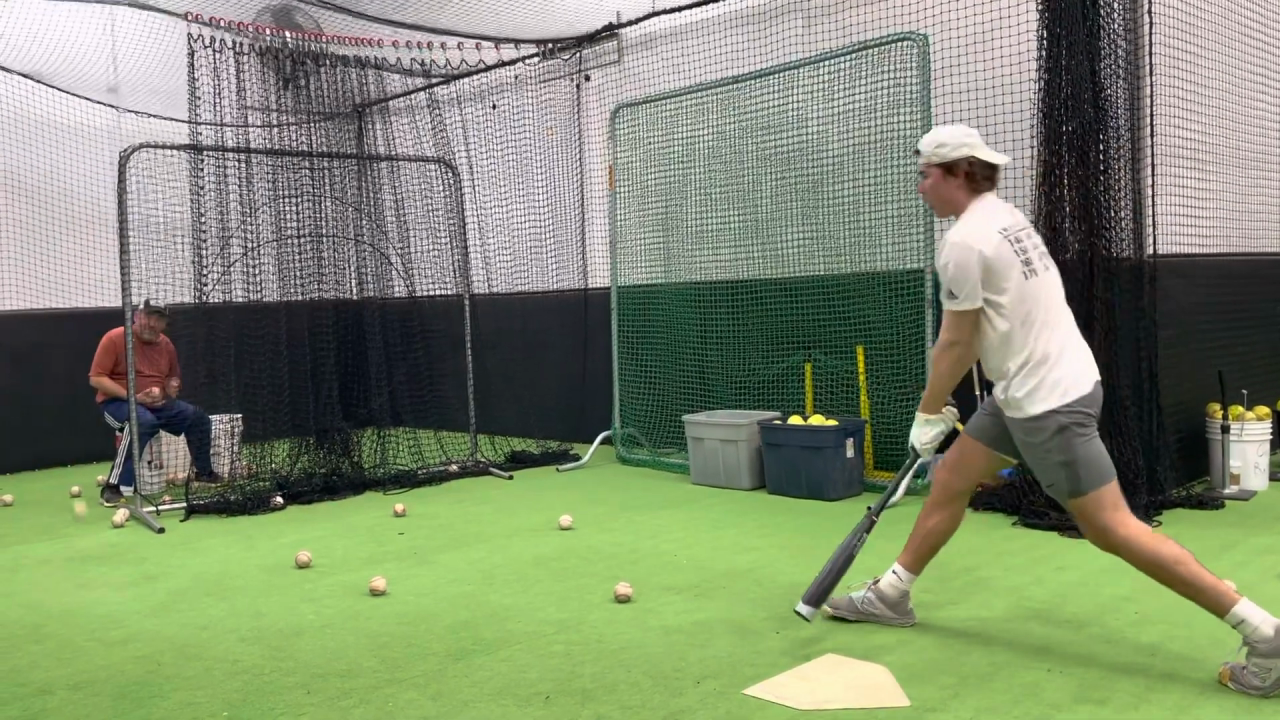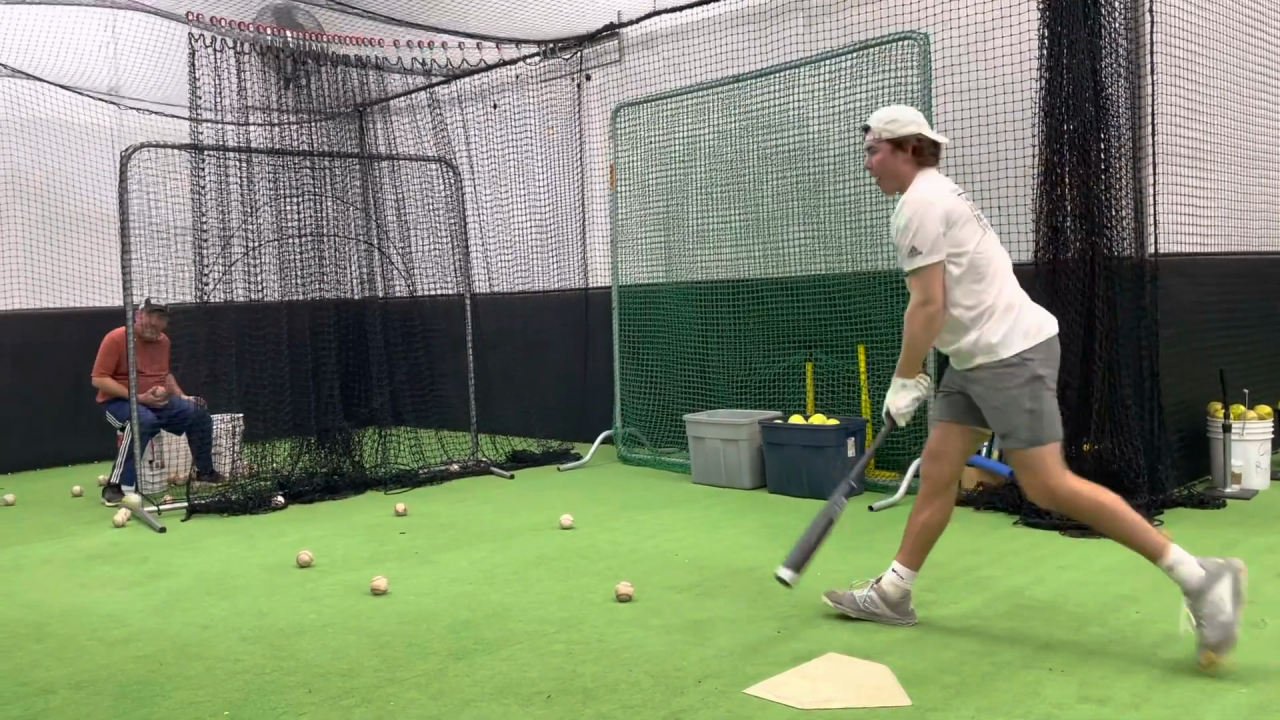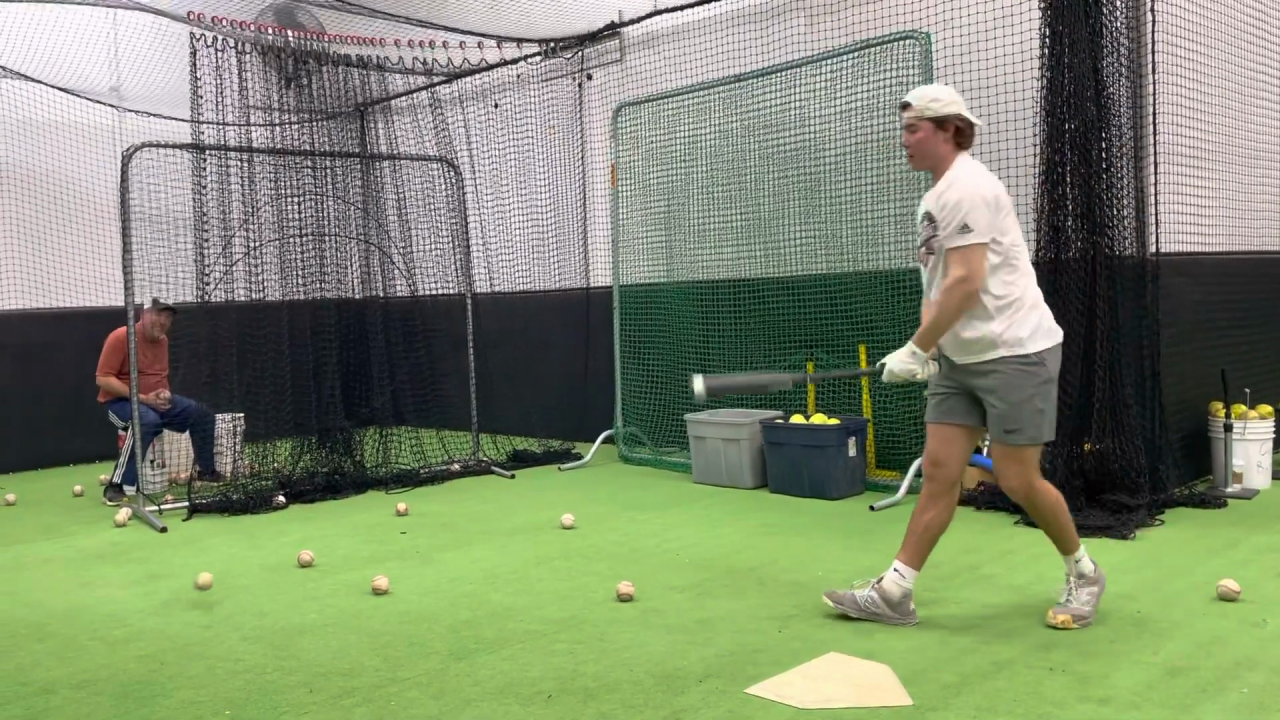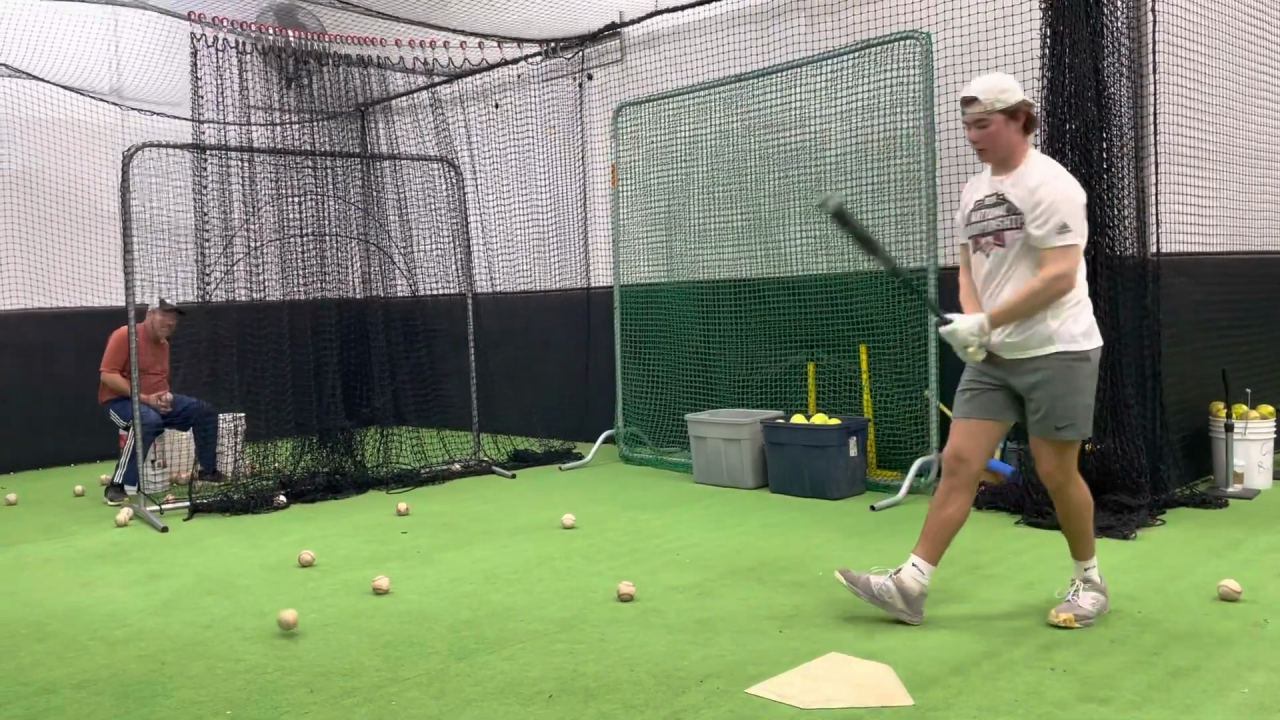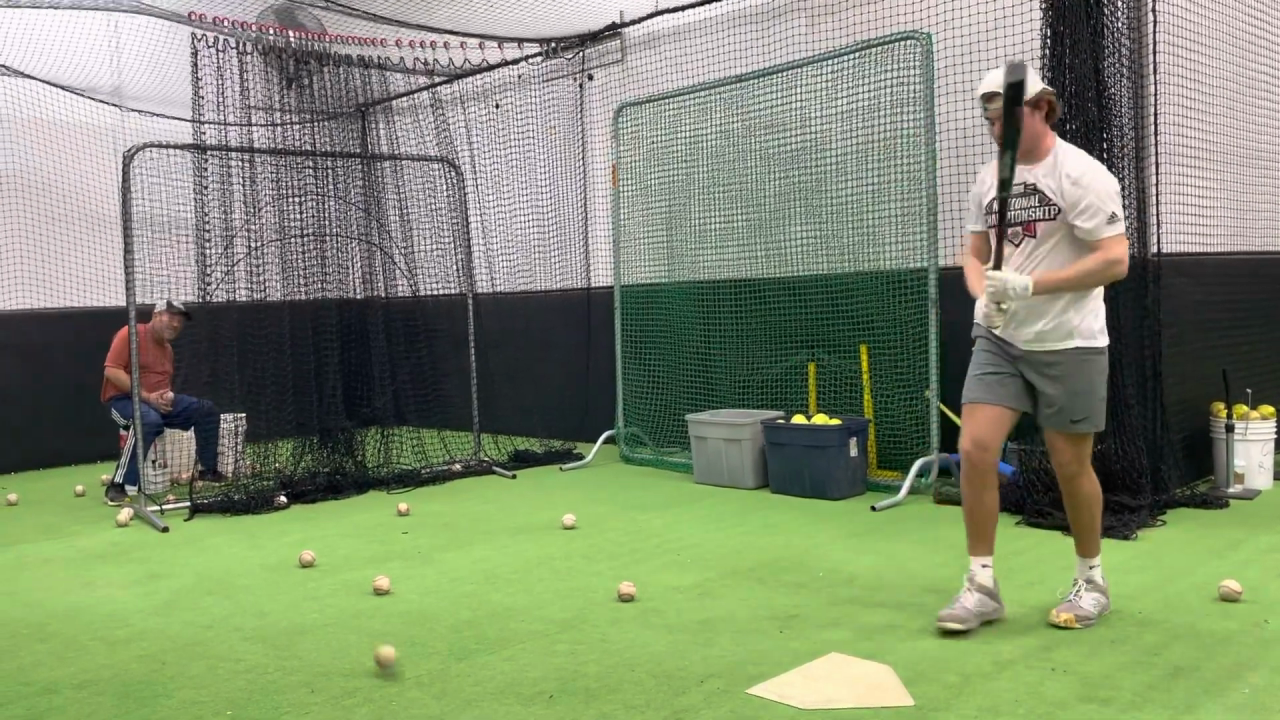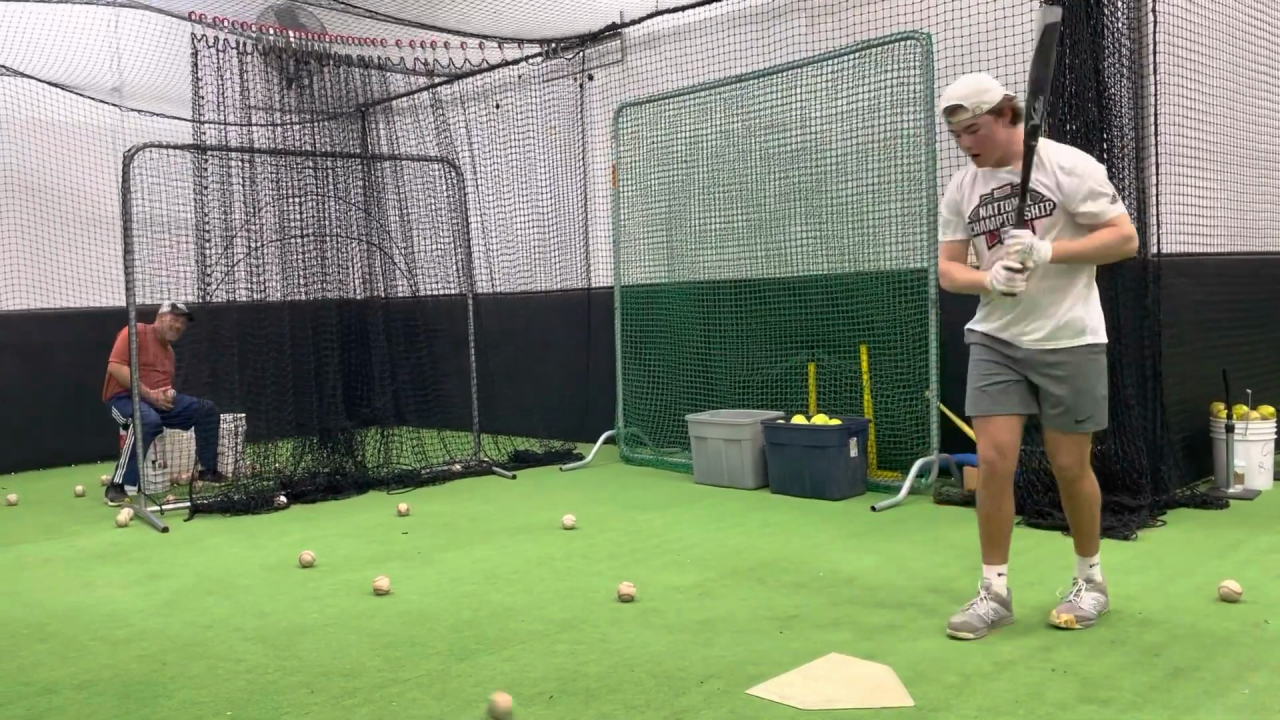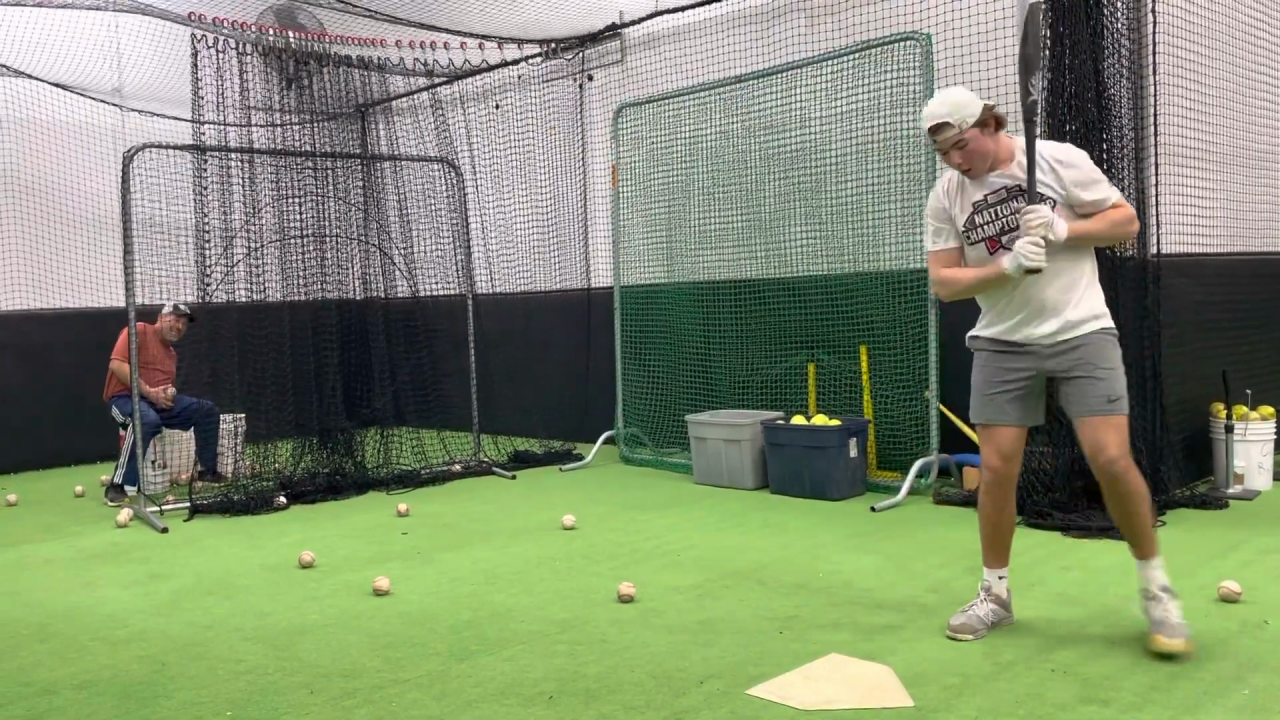
dt=0.3s
person 1, frame 1
left shoulder: (963, 240)
right shoulder: (1001, 218)
left elbow: (954, 343)
left wrist: (928, 413)
right wrist: (941, 403)
left hip: (1052, 400)
right hip: (1021, 390)
left knee: (1113, 530)
right knee: (949, 479)
right ankle: (890, 593)
person 1, frame 2
left shoulder: (918, 204)
right shoulder: (935, 194)
left elbow: (926, 305)
left wrist: (902, 381)
right wrist: (916, 376)
left hip: (1013, 353)
right hip: (975, 358)
left knee: (1048, 486)
right knee: (936, 473)
left ankle: (1198, 576)
right ankle: (892, 591)
person 1, frame 3
left shoulder: (970, 187)
right shoulder: (935, 196)
left elbow: (966, 283)
left wrist: (916, 349)
right wrist: (925, 350)
left hip: (1017, 352)
right hip: (960, 358)
left knee: (1019, 481)
right knee: (938, 473)
left ankle: (1083, 572)
right ankle: (893, 591)
person 1, frame 4
left shoulder: (1049, 183)
right shoulder: (975, 189)
left elbow: (1060, 277)
left wrist: (984, 324)
right wrist: (971, 322)
left hip: (1058, 351)
right hip: (995, 354)
left knee: (1057, 473)
right knee: (958, 463)
left ankle: (1090, 581)
right ankle: (908, 584)
person 1, frame 5
left shoulder: (1082, 174)
right shoulder: (989, 177)
left elbow: (1114, 262)
right elbow: (974, 256)
left wrist: (1029, 284)
right wrist: (984, 295)
left hip: (1070, 343)
right hip: (999, 340)
left knee: (1070, 465)
right knee: (975, 451)
left ankle: (1091, 582)
right ankle: (982, 586)
person 1, frame 6
left shoulder: (1069, 166)
right shoulder: (961, 186)
left elbow: (1124, 238)
right elbow: (948, 269)
left wrist: (1046, 252)
right wrist: (989, 279)
left hip: (1070, 340)
right hip: (995, 340)
left knee: (1070, 466)
right knee: (993, 461)
left ankle: (1090, 580)
right ankle: (995, 591)
person 1, frame 7
left shoulder: (1059, 160)
right shoulder: (945, 194)
left elbow: (1125, 221)
right elbow: (942, 280)
left wrist: (1062, 230)
right wrist: (1007, 267)
left hip: (1083, 333)
right hip: (1003, 343)
left knee: (1112, 460)
right knee: (998, 469)
left ankle: (1155, 586)
right ankle: (995, 594)
person 2, frame 1
left shoulder: (166, 344)
right shoulder: (115, 339)
left elbow: (173, 376)
right elbow: (96, 379)
left wrist: (173, 388)
right wrist: (134, 397)
left hip: (156, 402)
right hip: (118, 401)
left knee: (198, 418)
right knee: (143, 422)
left ankle: (203, 472)
right ankle: (114, 487)
person 2, frame 2
left shoulder: (164, 342)
right shoulder: (116, 339)
right elbow: (98, 379)
left wrist: (181, 396)
right wrist: (138, 397)
left hip: (157, 401)
right hip: (120, 401)
left knee: (199, 416)
right knee: (145, 421)
left ankle: (205, 472)
right ankle: (116, 487)
person 2, frame 3
left shoulder: (162, 341)
right shoulder: (121, 337)
right elbow: (103, 379)
left wrist: (166, 398)
right wrist: (142, 398)
left hip: (157, 401)
right hip: (121, 400)
left knee: (201, 414)
right knee: (148, 421)
left ankle: (207, 471)
right ankle: (117, 486)
person 2, frame 4
left shoulder: (164, 344)
right shoulder: (125, 335)
right elbow: (108, 375)
left wrist: (166, 398)
right wrist: (144, 398)
left hip: (158, 401)
right hip: (122, 400)
left knee: (204, 411)
right knee: (150, 421)
left ankle: (208, 471)
right ankle: (119, 486)
person 2, frame 5
left shoulder: (168, 349)
right shoulder: (132, 334)
right elbow: (112, 371)
left wrist: (167, 397)
right wrist: (146, 397)
left hip: (159, 401)
right hip: (124, 399)
left knee: (206, 410)
right knee: (150, 421)
left ankle: (208, 470)
right ankle: (119, 485)
person 2, frame 6
left shoulder: (169, 351)
right shoulder: (136, 332)
right elbow: (115, 367)
left wrist: (168, 395)
right wrist: (148, 394)
left hip: (159, 401)
right hip: (125, 398)
left knee: (207, 410)
right knee: (149, 421)
left ankle: (208, 470)
right ankle: (119, 486)
person 2, frame 7
left shoulder: (171, 352)
right shoulder: (138, 331)
right elbow: (117, 364)
left wrist: (169, 395)
right wrist: (148, 392)
left hip: (160, 401)
right hip: (125, 397)
left knee: (207, 410)
right knee: (147, 420)
left ankle: (208, 470)
right ankle: (118, 486)
